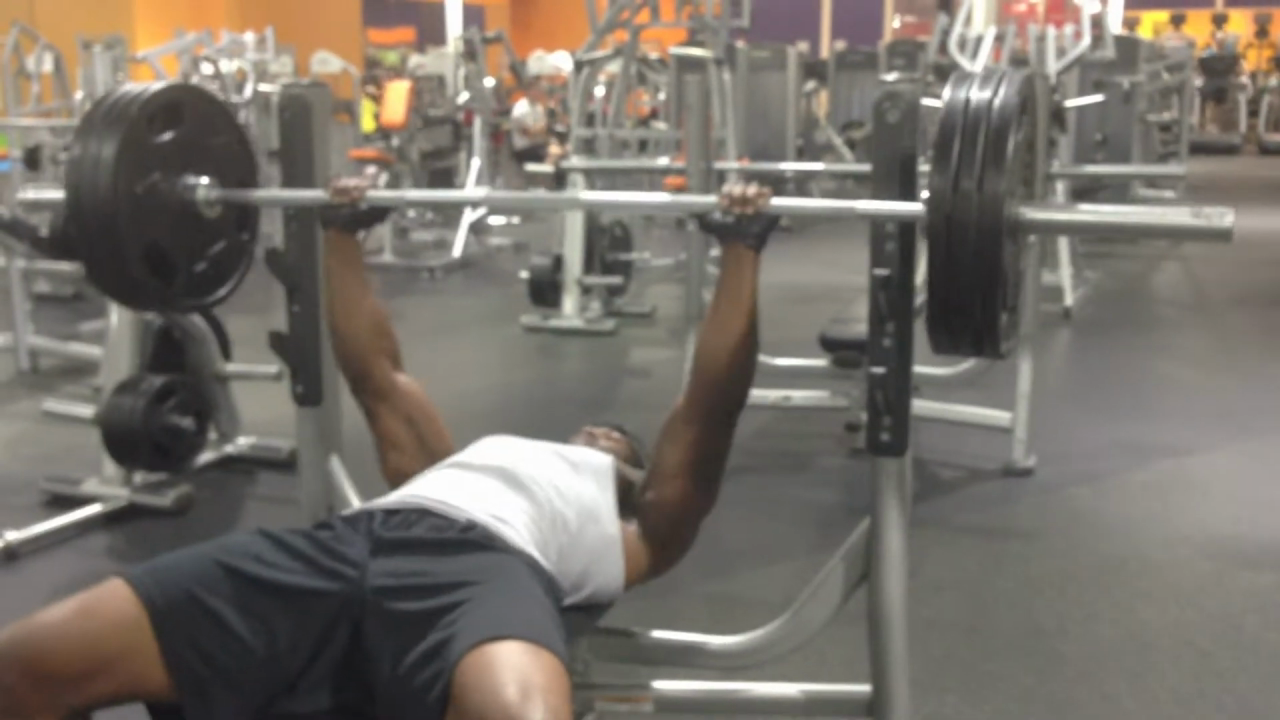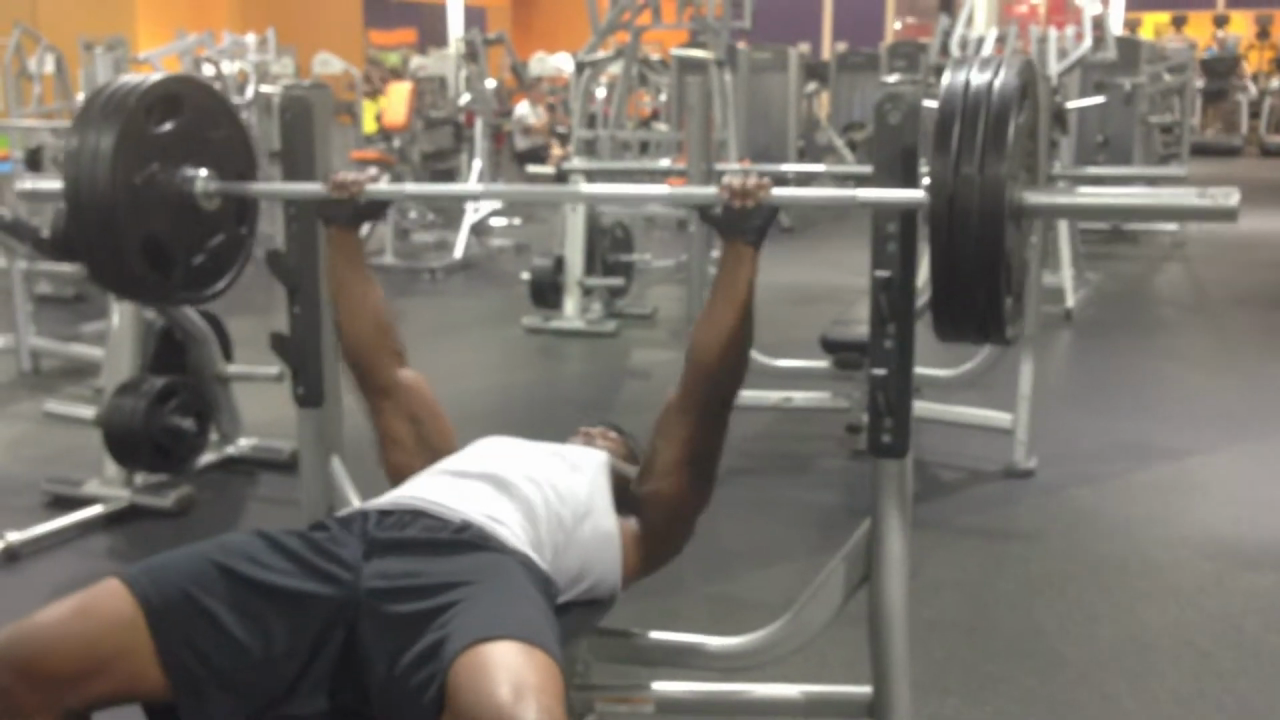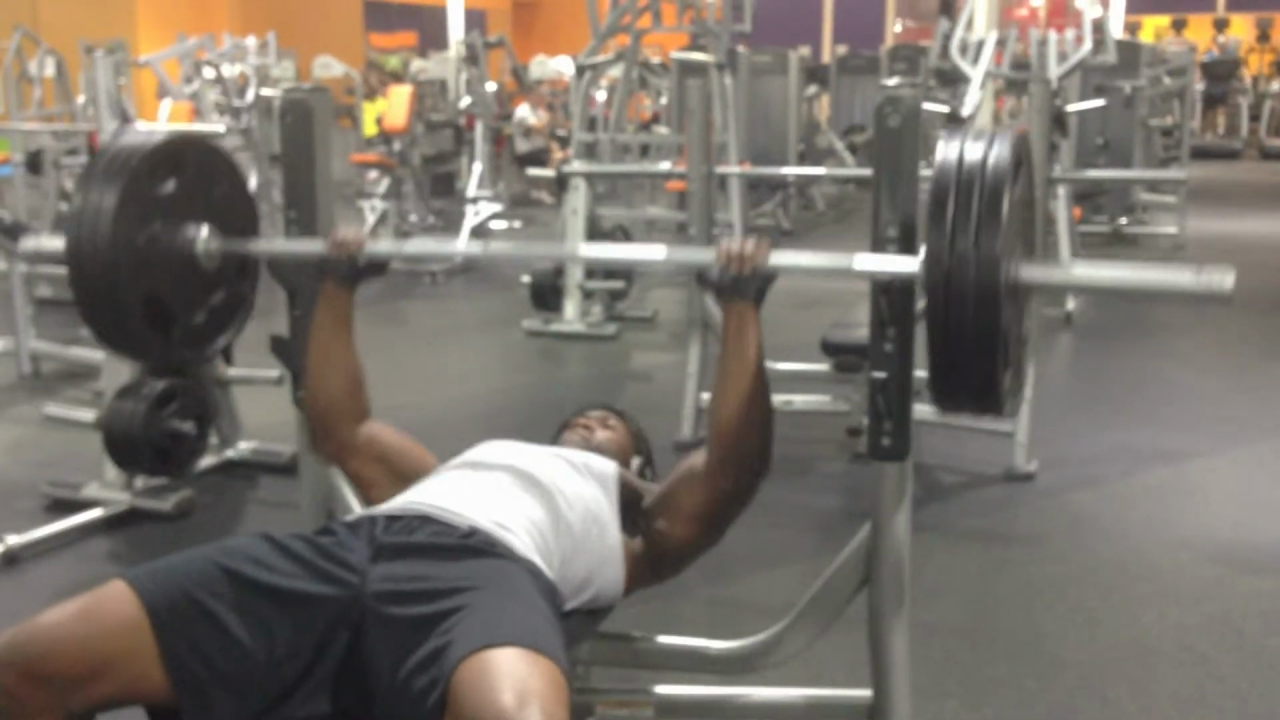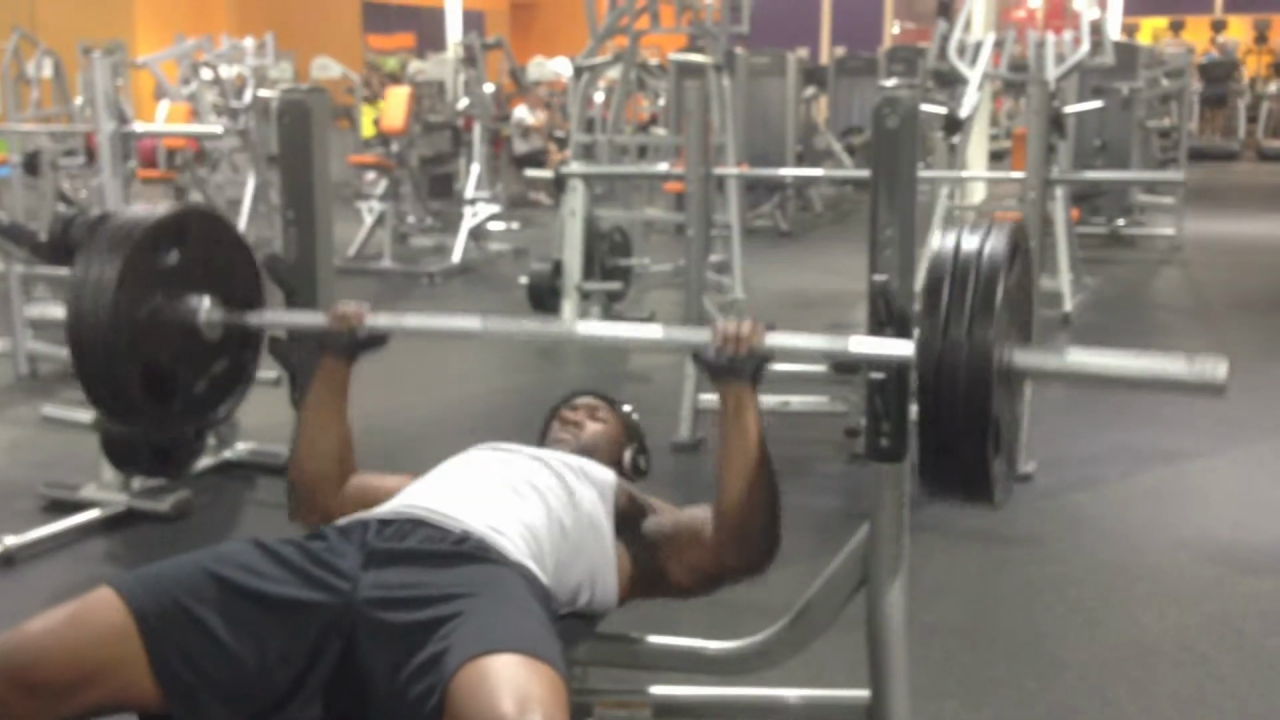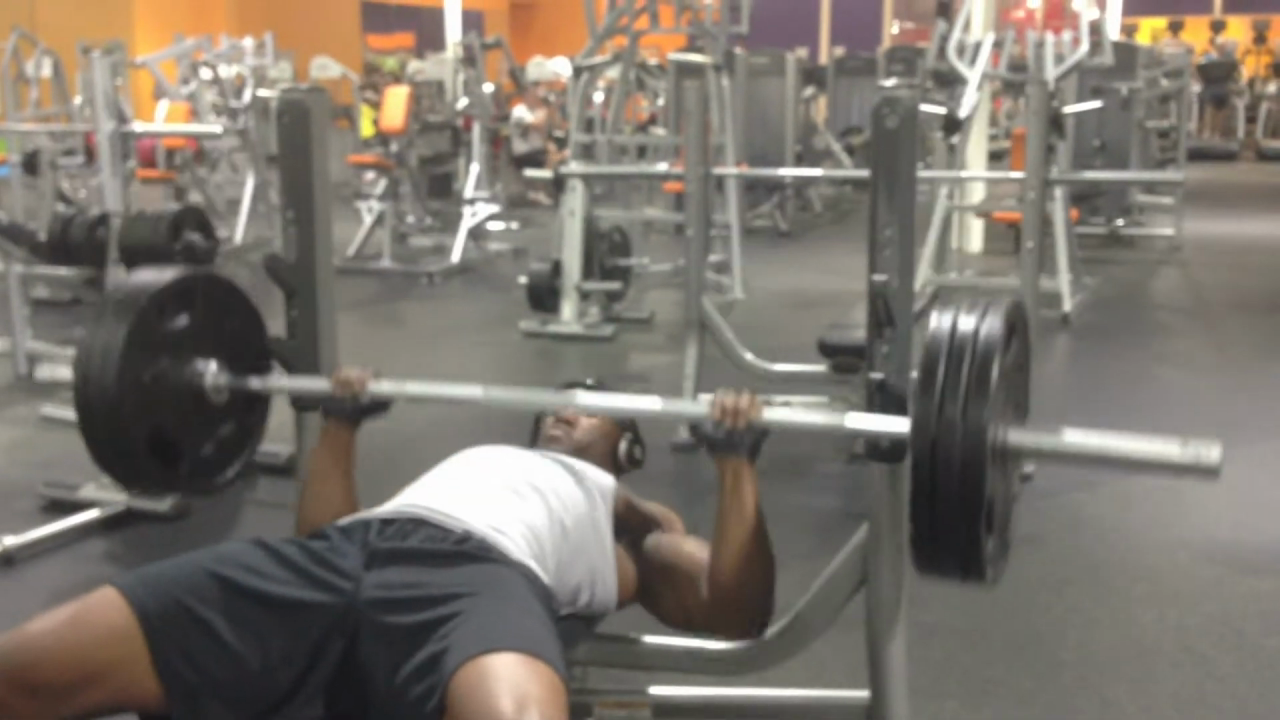
dt=0.2s
person 1, frame 1
left shoulder: (638, 525)
right shoulder: (463, 461)
left elbow: (710, 406)
right elbow: (379, 374)
left wrist: (741, 251)
right wrist: (341, 236)
right hip: (349, 543)
person 1, frame 2
left shoulder: (632, 527)
right shoulder: (457, 464)
left elbow: (705, 396)
right elbow: (383, 372)
left wrist: (740, 244)
right wrist: (343, 230)
right hip: (344, 544)
person 1, frame 3
left shoulder: (641, 529)
right shoulder: (475, 465)
left elbow: (736, 461)
right elbow: (341, 429)
left wrist: (741, 308)
right wrist: (337, 287)
left hip: (488, 573)
right hip: (351, 549)
person 1, frame 4
left shoulder: (637, 527)
right shoulder: (474, 458)
left elbow: (743, 544)
right elbow: (318, 496)
left wrist: (737, 388)
right wrist: (333, 360)
left hip: (483, 576)
right hip: (342, 558)
person 1, frame 5
left shoulder: (636, 524)
right shoulder: (475, 459)
left elbow: (737, 607)
right elbow: (317, 533)
left wrist: (735, 457)
right wrist: (340, 423)
left hip: (485, 577)
right hip: (349, 556)
